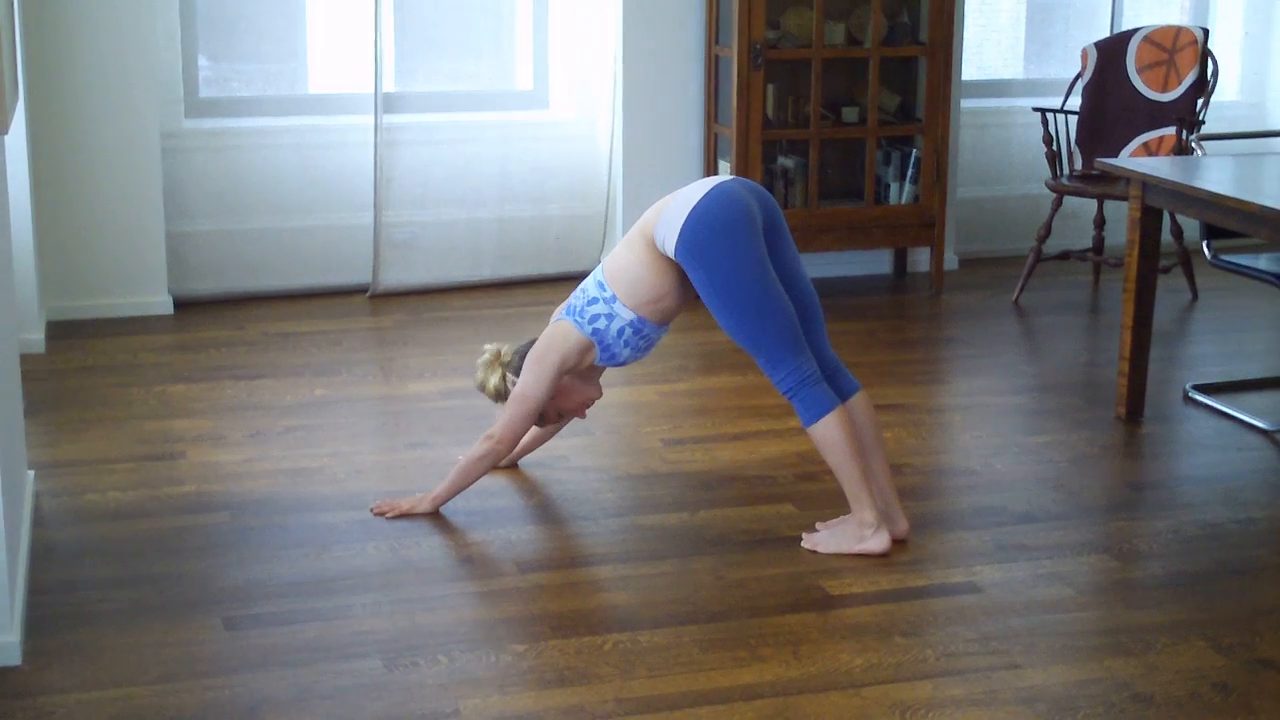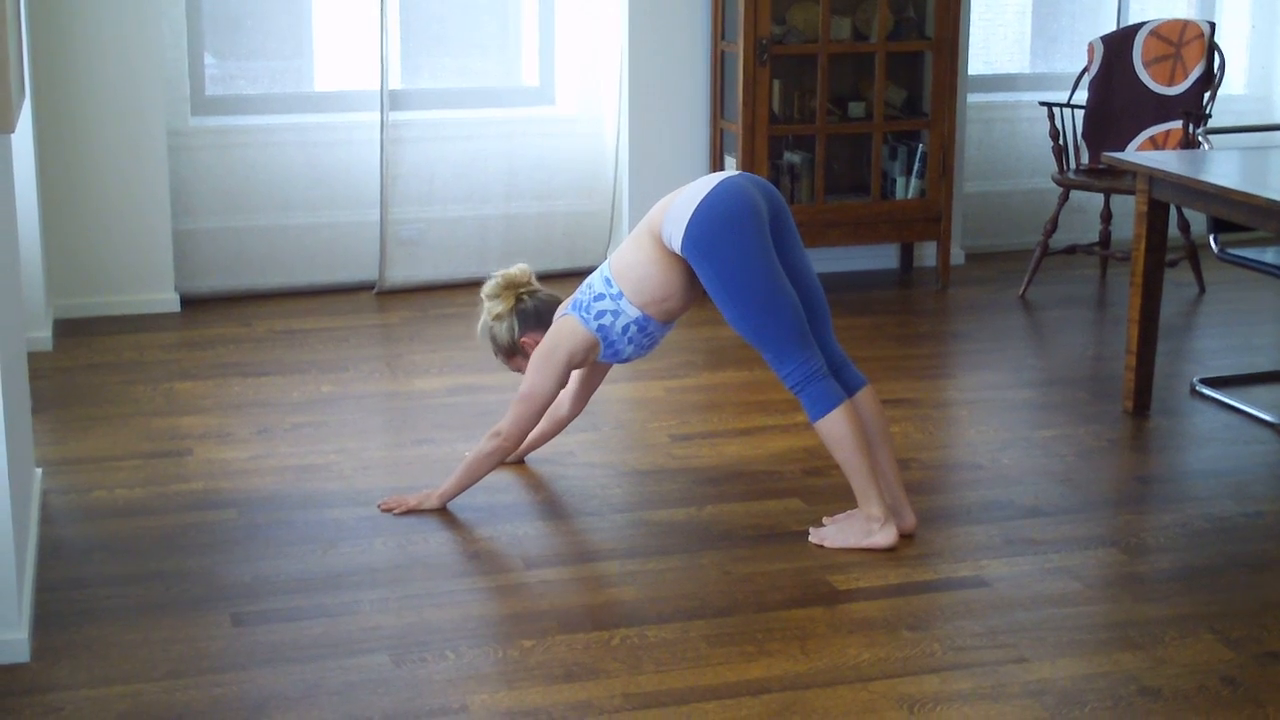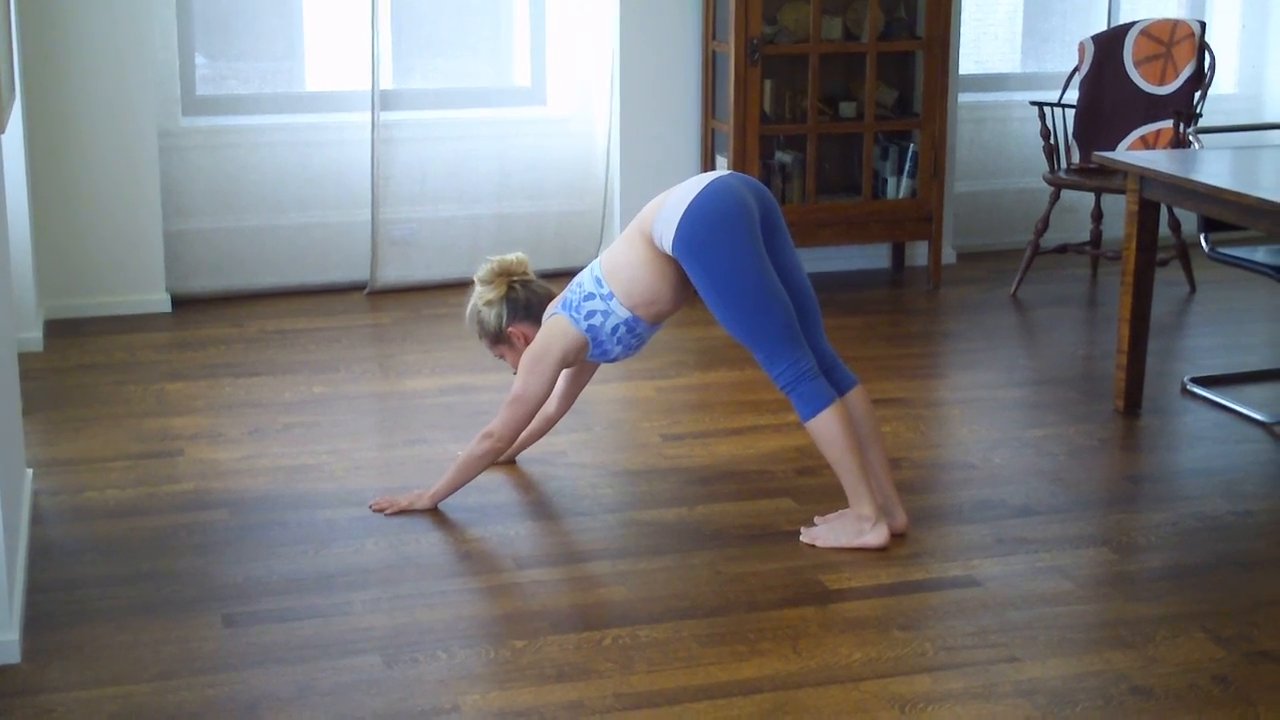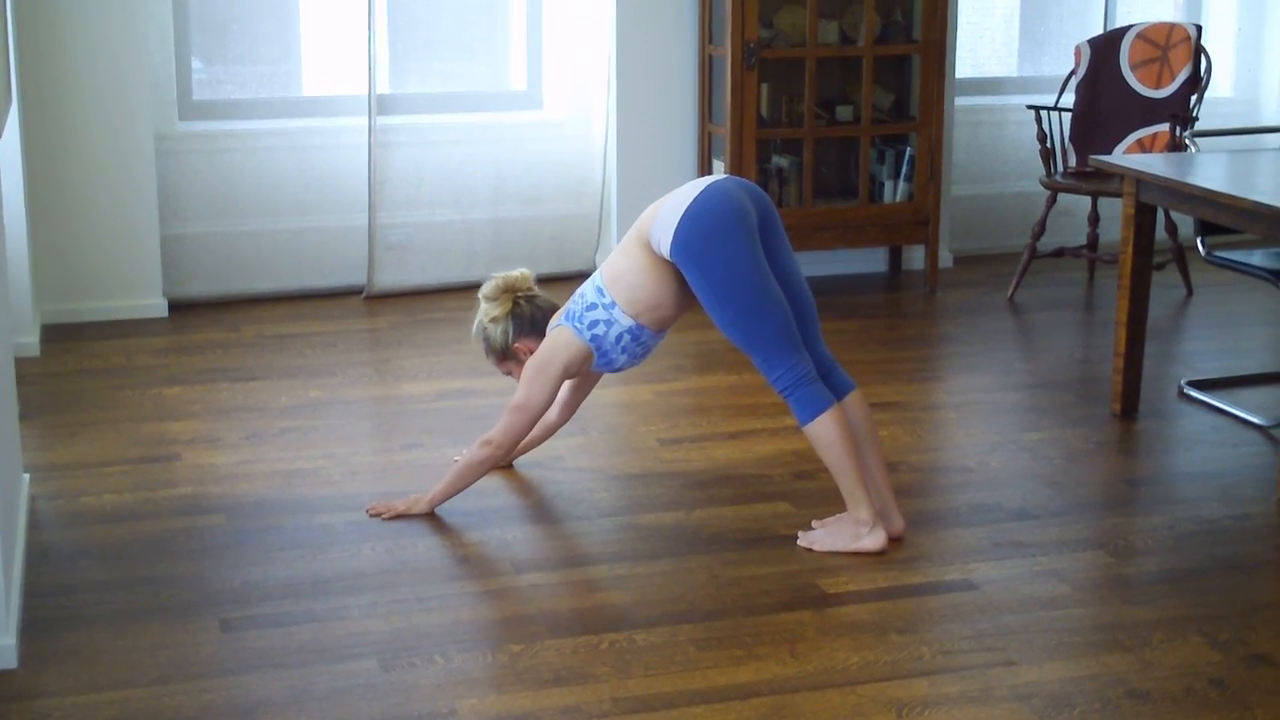
dt=0.5s
person 1, frame 1
left shoulder: (555, 348)
right shoulder: (584, 339)
left elbow: (498, 439)
right elbow: (556, 416)
left wrist: (430, 500)
right wrist: (515, 454)
left hip: (707, 226)
right hip: (733, 202)
left knee: (797, 376)
right knee: (819, 363)
left ankle: (870, 525)
right ankle: (888, 511)
person 1, frame 2
left shoulder: (563, 339)
right shoulder: (591, 328)
left elbow: (504, 434)
right elbow: (570, 404)
left wrist: (437, 495)
right wrist: (522, 451)
left hip: (714, 222)
right hip: (740, 197)
left knee: (805, 371)
right knee: (826, 358)
left ankle: (876, 518)
right ankle: (895, 505)
person 1, frame 3
left shoulder: (553, 338)
right shoulder: (579, 324)
left elbow: (497, 433)
right elbow: (557, 404)
left wrist: (430, 495)
right wrist: (511, 452)
left hip: (705, 222)
right hip: (730, 197)
left knee: (795, 371)
right knee: (816, 357)
left ankle: (868, 519)
right ankle: (887, 505)
person 1, frame 4
left shoulder: (557, 347)
right shoulder: (584, 334)
left elbow: (495, 441)
right elbow: (562, 408)
left wrist: (427, 500)
right wrist: (511, 455)
left hip: (703, 226)
right hip: (728, 201)
left knee: (793, 375)
right knee: (814, 362)
left ankle: (865, 522)
right ankle: (884, 509)
